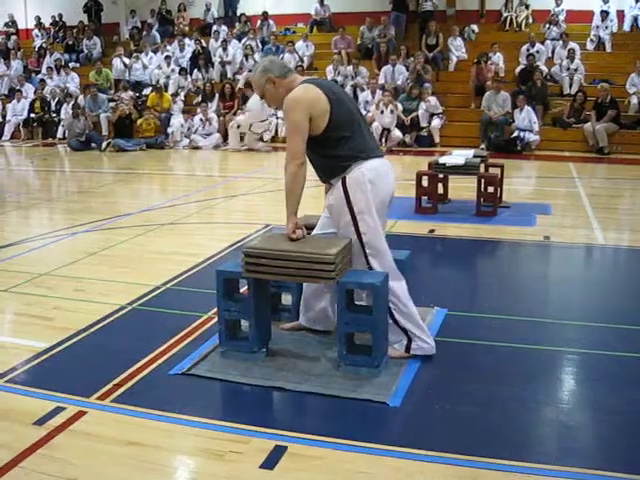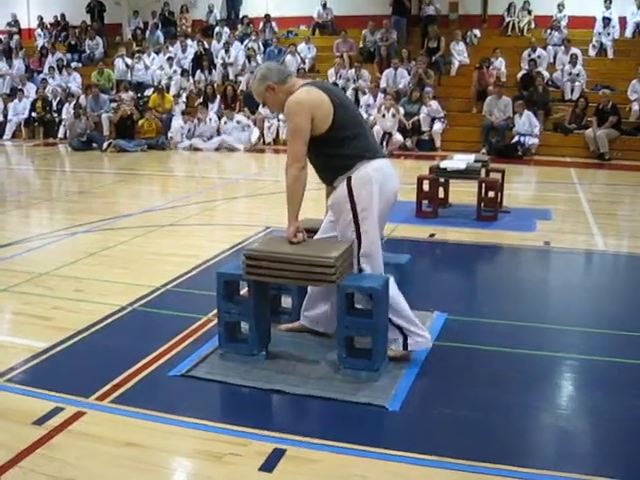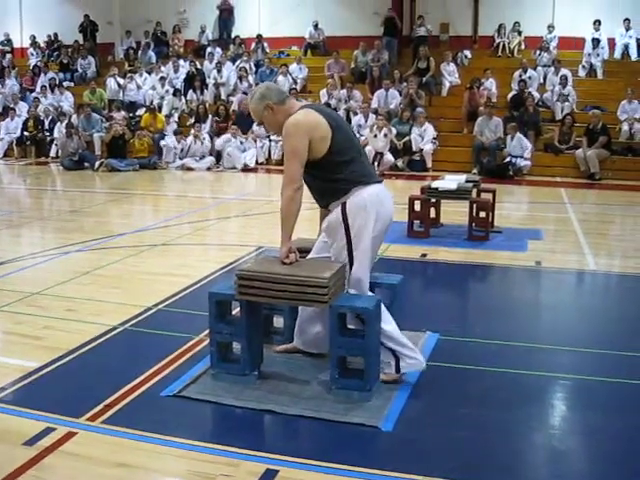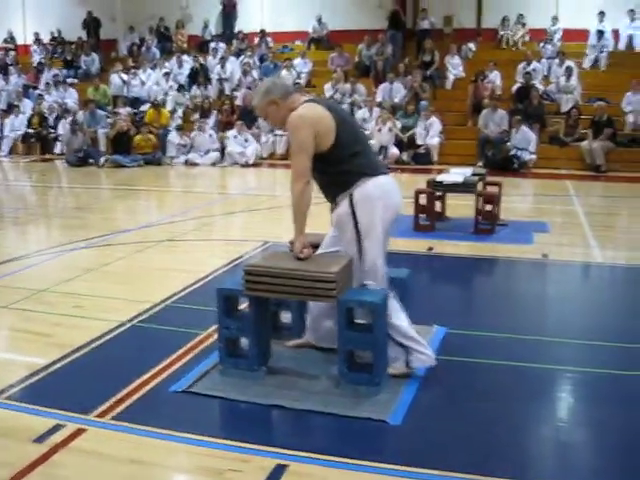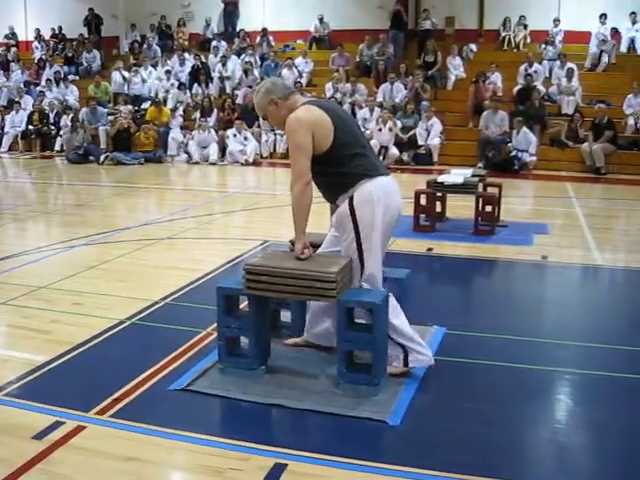
dt=0.7s
person 1, frame 1
left shoulder: (297, 98)
right shoulder: (318, 89)
left elbow: (295, 163)
left wrist: (291, 217)
right wrist: (330, 196)
left hip: (360, 180)
right hip: (364, 175)
left knee: (373, 263)
left ankle: (410, 339)
right ankle: (317, 317)
person 1, frame 2
left shoulder: (298, 101)
right shoulder: (318, 93)
left elbow: (296, 165)
left wrist: (292, 221)
right wrist: (331, 204)
left hip: (365, 180)
right hip: (367, 176)
left knee: (364, 266)
left ankle: (405, 335)
right ankle: (317, 319)
person 1, frame 3
left shoulder: (296, 123)
right shoulder: (314, 115)
left elbow: (292, 186)
left wrist: (285, 241)
right wrist: (324, 227)
left hip: (359, 205)
right hip: (363, 201)
left knee: (350, 288)
left ankle: (398, 358)
right ankle: (310, 340)
person 1, frame 4
left shoulder: (300, 117)
right shoulder: (320, 108)
left elbow: (301, 180)
left wrist: (299, 236)
right wrist: (337, 216)
left hip: (367, 197)
right hip: (371, 191)
left knee: (367, 281)
left ankle: (408, 353)
right ankle: (322, 334)
person 1, frame 5
left shoulder: (299, 119)
right shoulder: (321, 109)
left elbow: (301, 182)
left wrist: (299, 237)
right wrist: (336, 221)
left hip: (367, 198)
right hip: (372, 193)
left knee: (366, 282)
left ankle: (408, 353)
right ankle: (320, 334)
